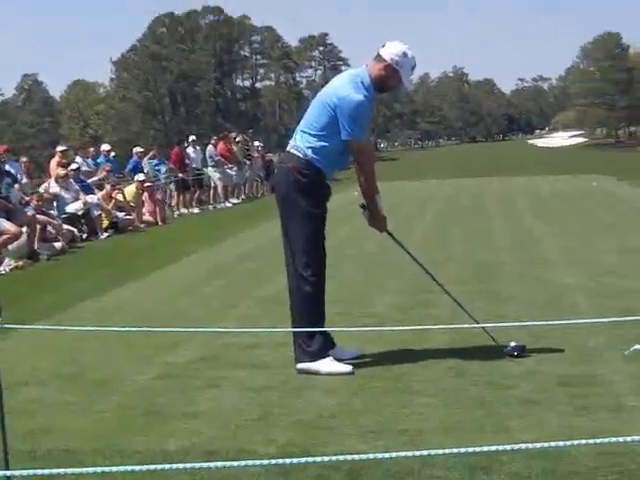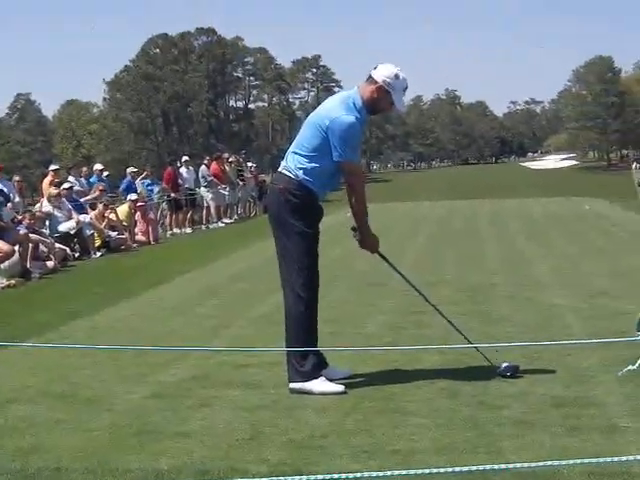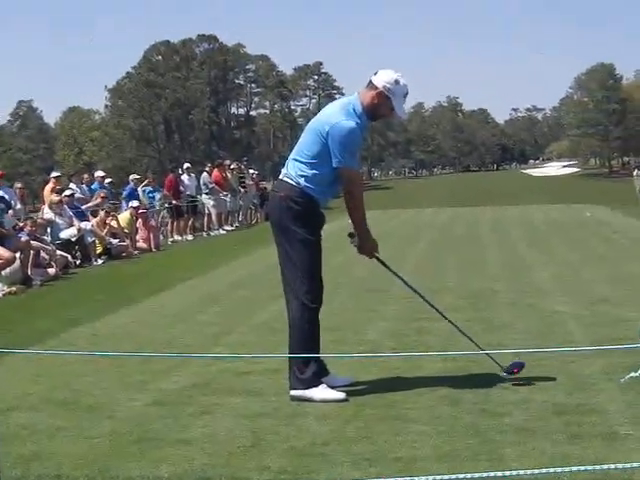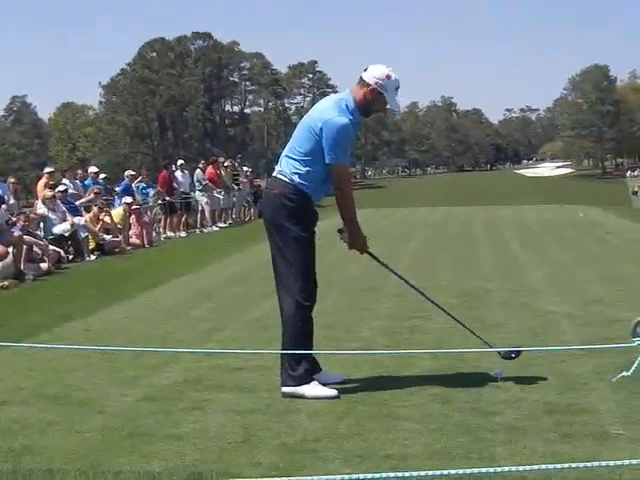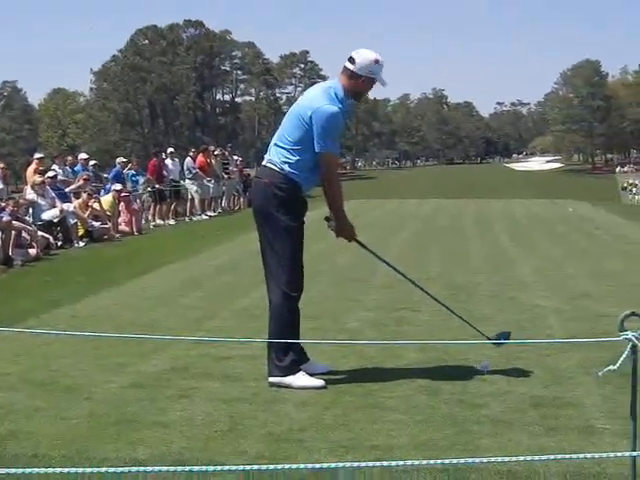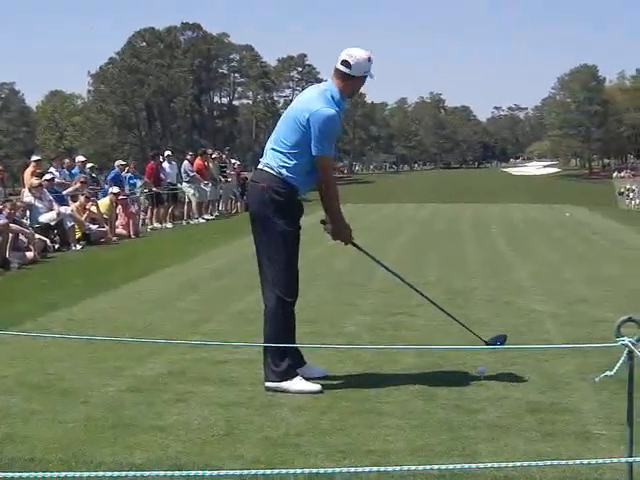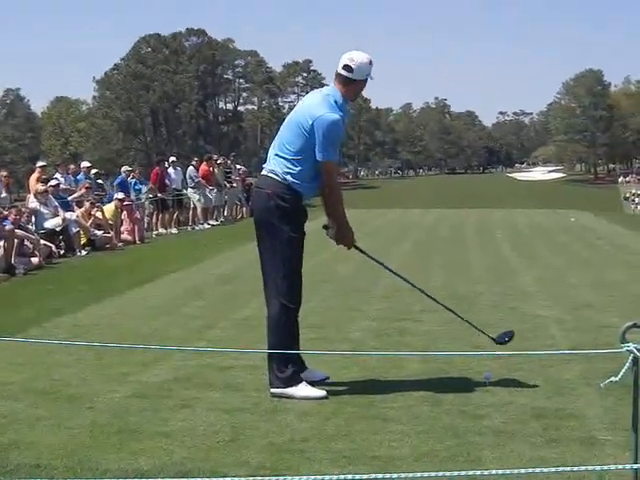
dt=0.1s
person 1, frame 1
left shoulder: (357, 83)
right shoulder: (354, 96)
left elbow: (364, 153)
right elbow: (362, 158)
left wrist: (372, 197)
right wrist: (374, 209)
left hip: (304, 176)
right hip: (300, 177)
left knee: (312, 264)
right knee: (307, 266)
left ankle: (318, 343)
right ankle: (310, 353)
person 1, frame 2
left shoulder: (349, 106)
right shoulder: (345, 118)
left elbow: (354, 175)
right elbow: (353, 180)
left wrist: (362, 221)
right wrist: (365, 230)
left hip: (296, 196)
right hip: (292, 197)
left knee: (305, 284)
right knee: (301, 285)
left ankle: (311, 362)
right ankle: (303, 373)
person 1, frame 3
left shoulder: (348, 111)
right shoulder: (345, 124)
left elbow: (351, 181)
right elbow: (351, 187)
left wrist: (361, 230)
right wrist: (364, 236)
left hip: (297, 203)
right hip: (294, 205)
left knee: (306, 291)
right knee: (305, 292)
left ankle: (313, 370)
right ankle: (304, 380)
person 1, frame 4
left shoulder: (340, 107)
right shoulder: (338, 120)
left elbow: (341, 179)
right elbow: (341, 183)
left wrist: (351, 226)
right wrist: (354, 232)
left hip: (290, 200)
right hip: (288, 202)
left knee: (299, 288)
right knee: (299, 290)
left ankle: (305, 367)
right ankle: (296, 377)
person 1, frame 5
left shoulder: (324, 93)
right shoulder: (329, 109)
left elbow: (325, 169)
right elbow: (329, 172)
left wrist: (336, 213)
right wrist: (341, 220)
left hip: (276, 187)
right hip: (279, 190)
left knee: (286, 278)
right knee: (286, 280)
left ankle: (291, 357)
right ankle: (283, 368)
person 1, frame 6
left shoulder: (319, 95)
right shoulder: (325, 111)
left elbow: (320, 172)
right elbow: (325, 175)
left wrist: (331, 216)
right wrist: (338, 222)
left hip: (270, 190)
right hip: (275, 194)
left knee: (281, 281)
right knee: (282, 285)
left ankle: (288, 361)
right ankle: (279, 372)
person 1, frame 7
left shoulder: (319, 98)
right shoulder: (330, 117)
left elbow: (322, 175)
right elbow: (329, 180)
left wrist: (333, 219)
right wrist: (342, 226)
left hip: (273, 194)
right hip: (280, 199)
left knee: (282, 288)
right knee: (285, 291)
left ankle: (288, 366)
right ankle: (284, 378)
